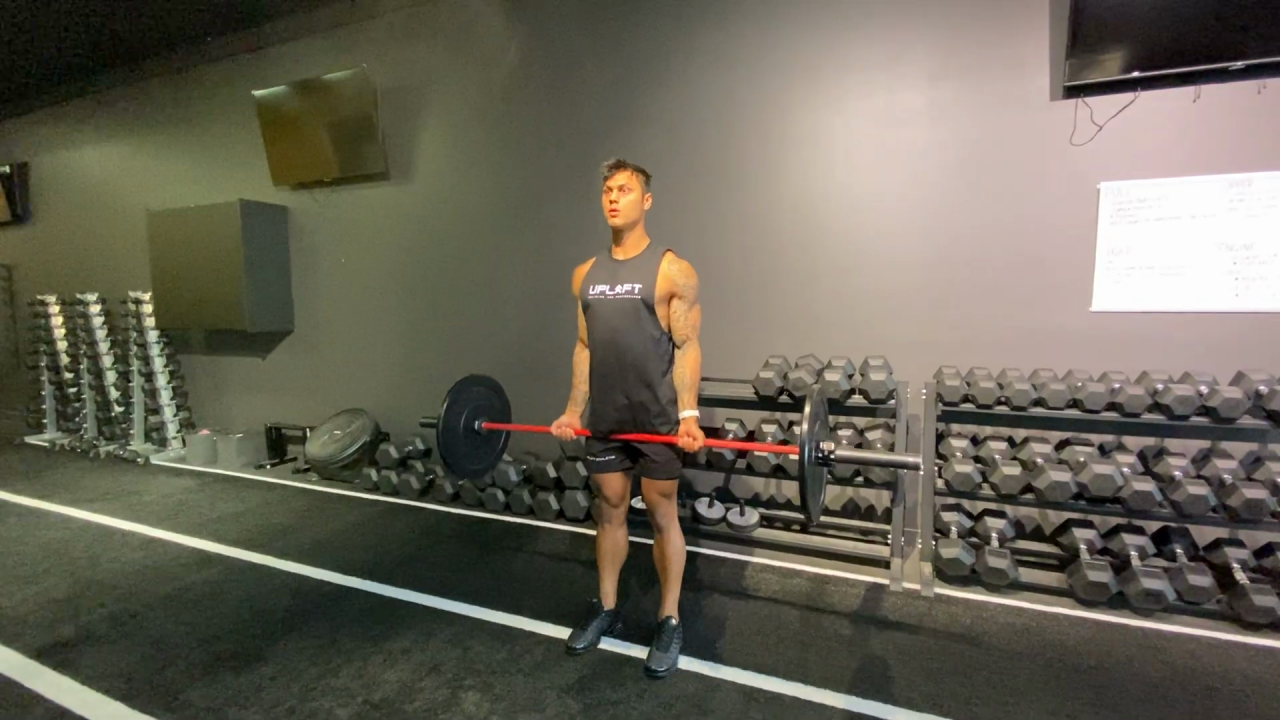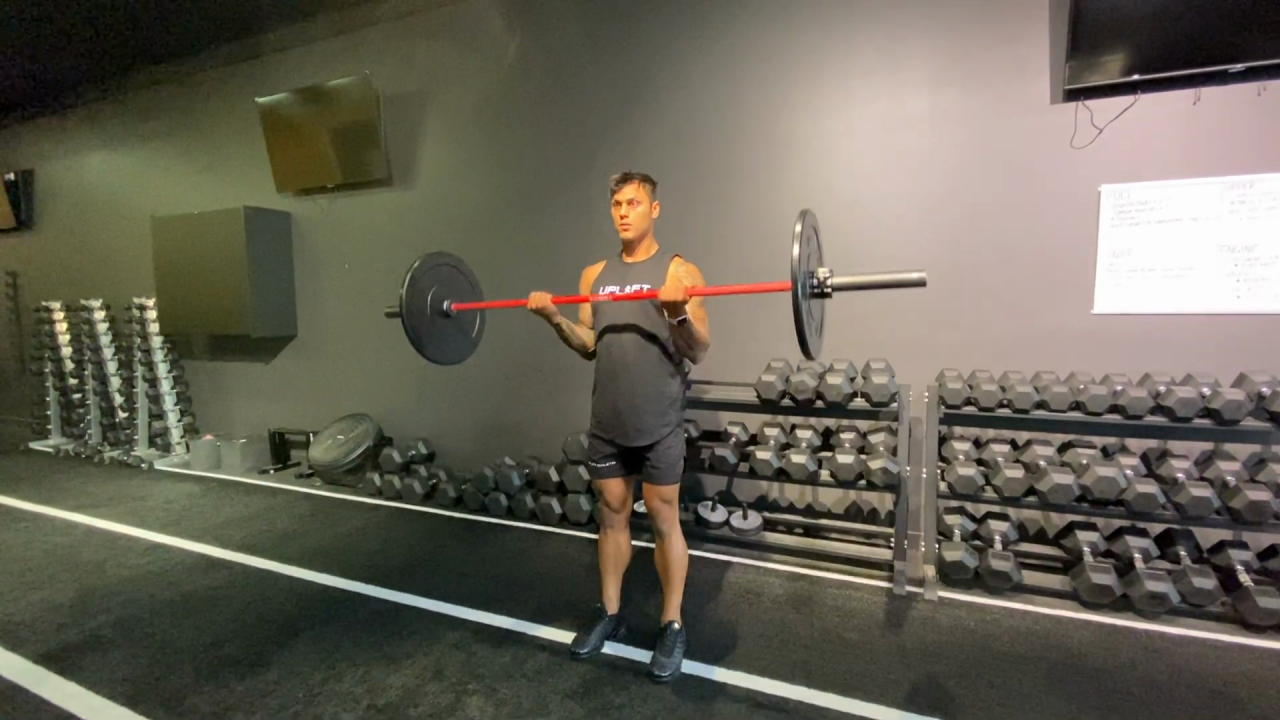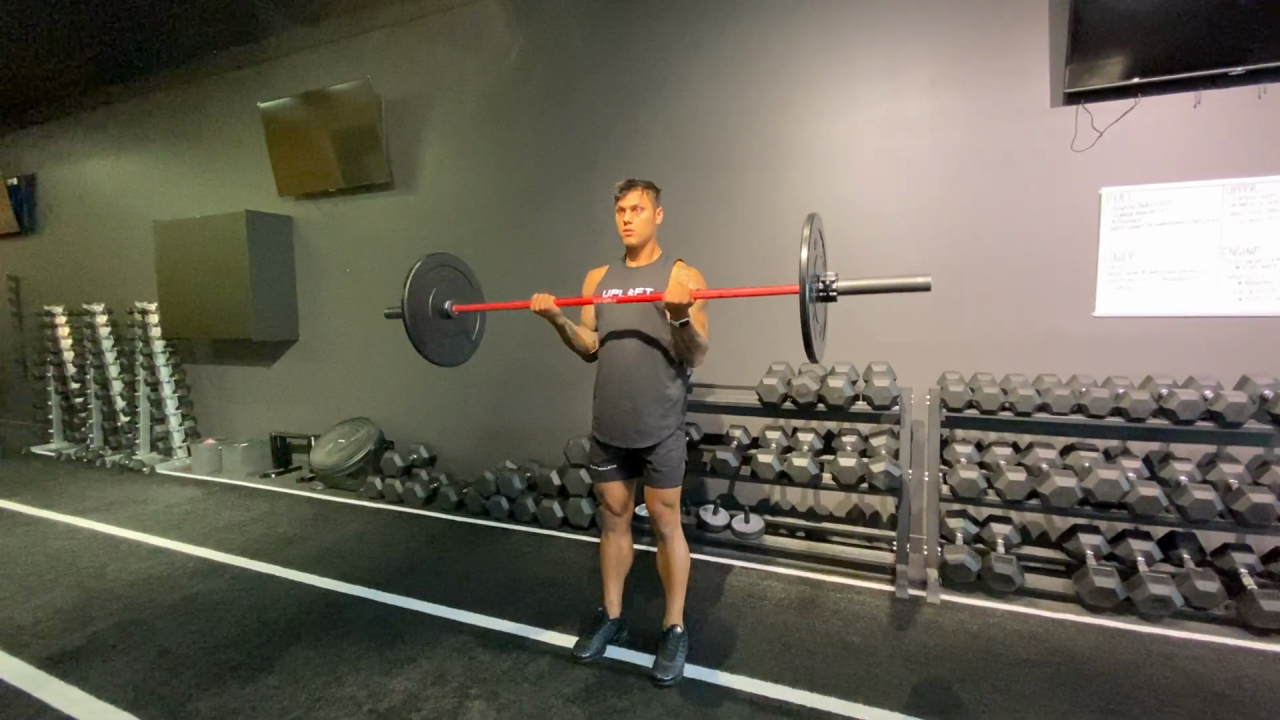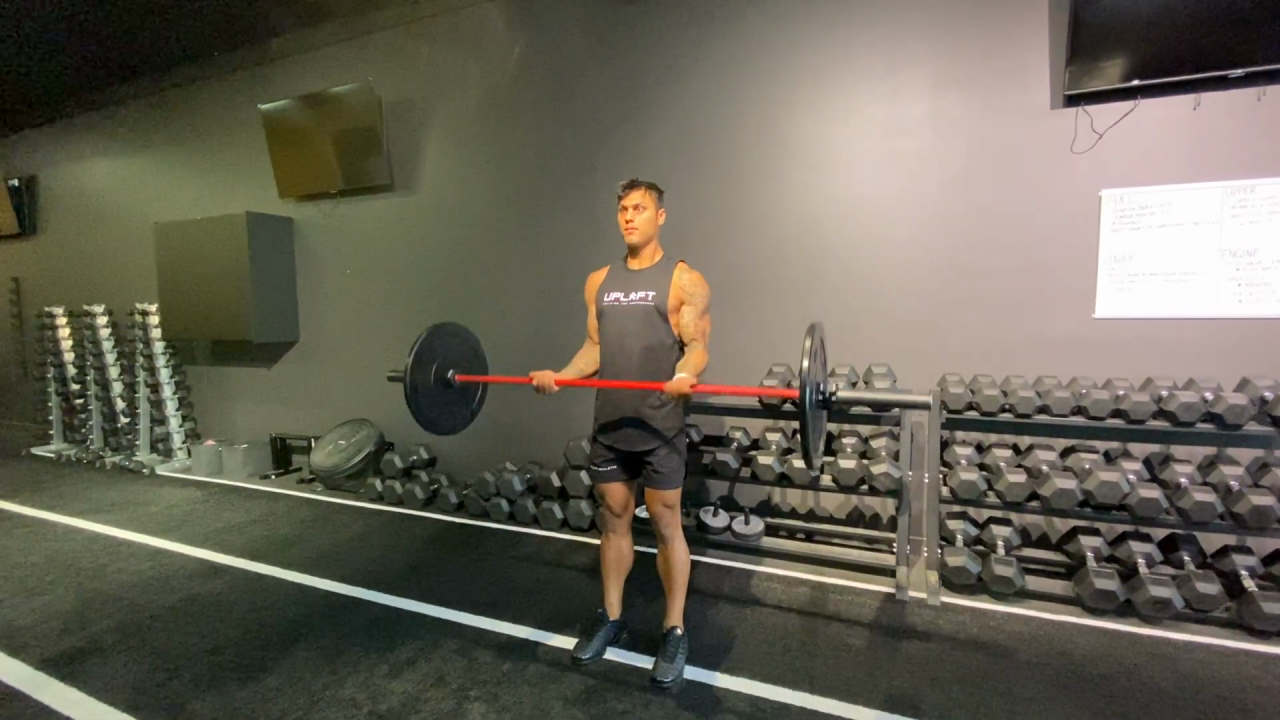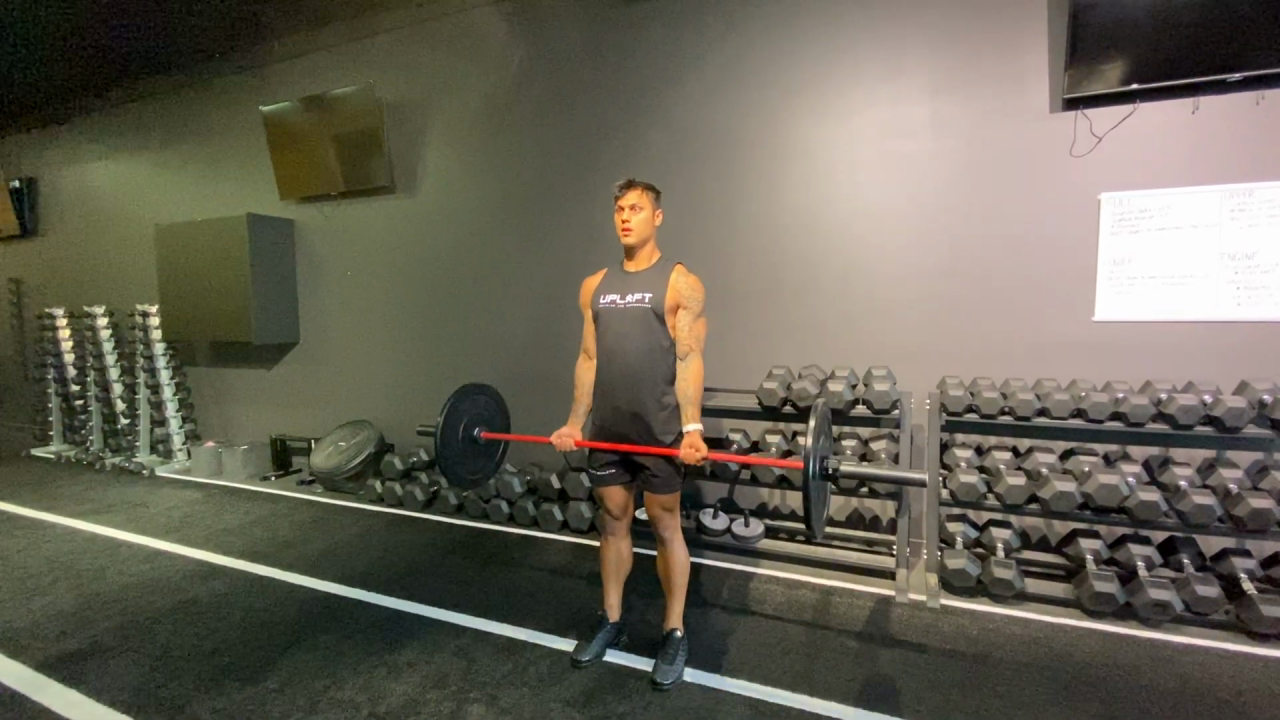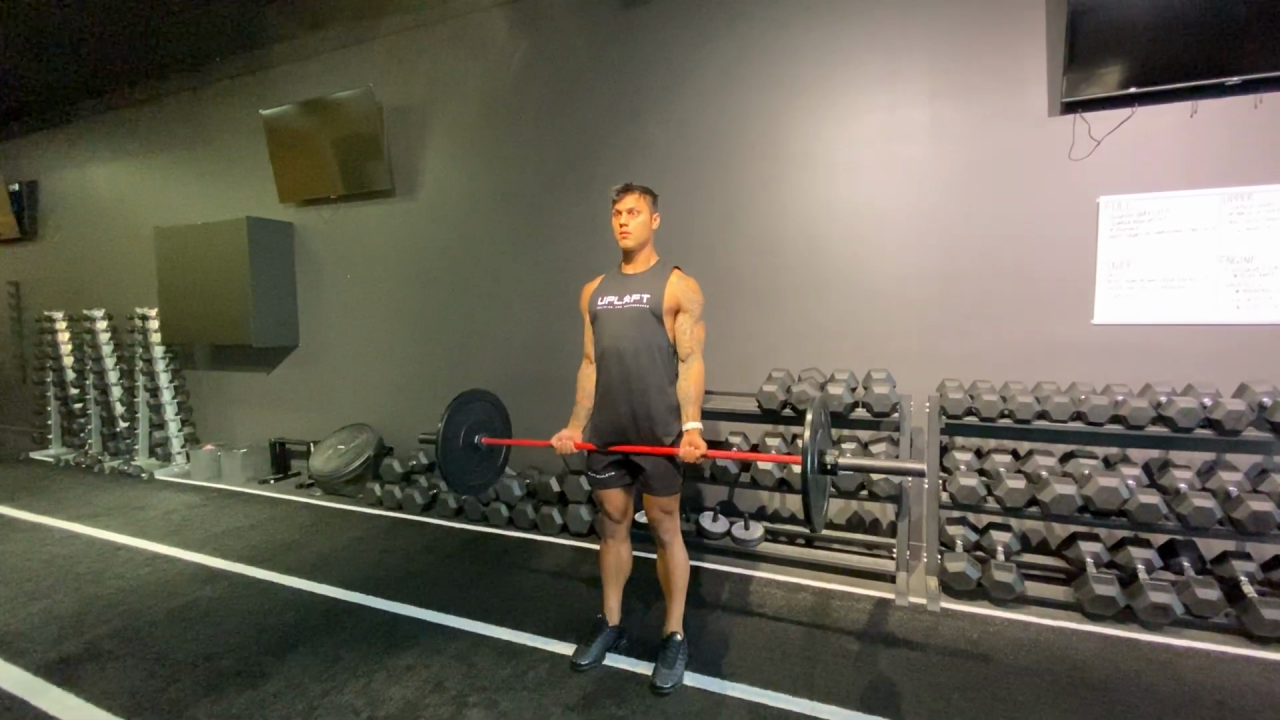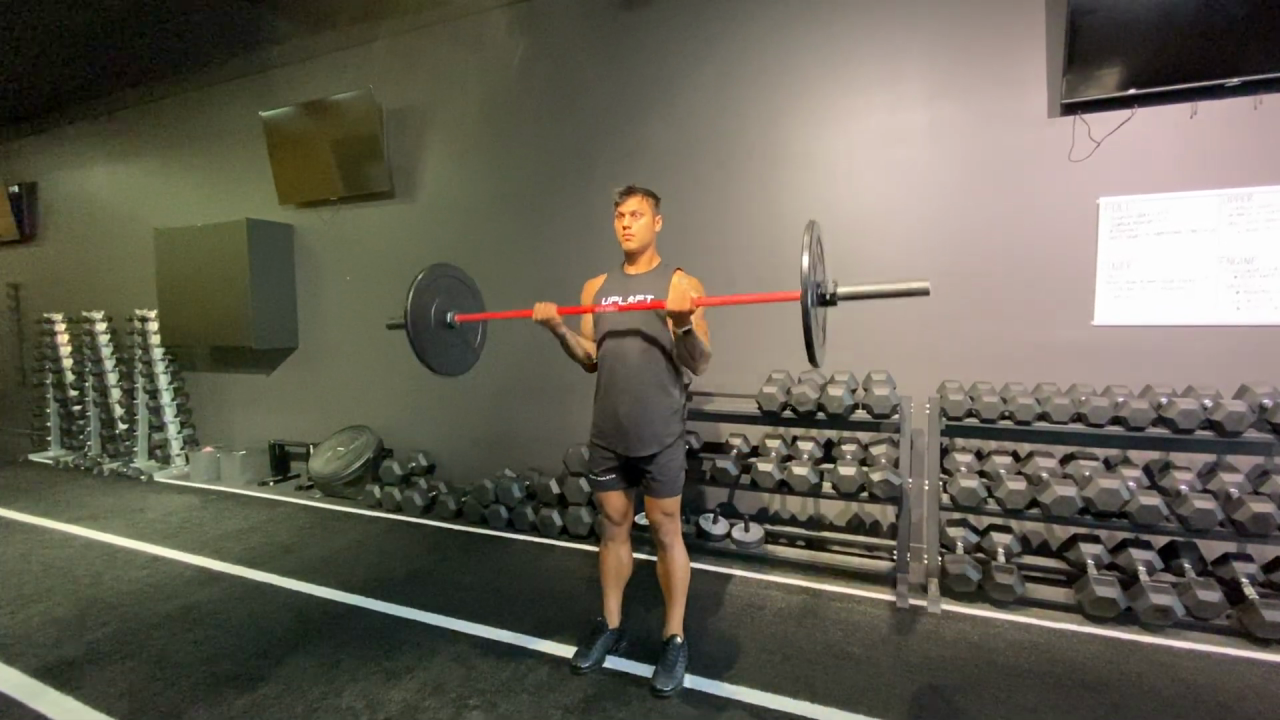
dt=0.7s
person 1, frame 1
left shoulder: (673, 271)
right shoulder: (586, 273)
left elbow: (687, 347)
right elbow: (585, 347)
left wrist: (688, 413)
right wrist: (573, 410)
left hip: (657, 419)
right hip: (605, 418)
left knee: (662, 518)
right knee: (609, 512)
left ankle: (669, 621)
right ankle: (606, 609)
person 1, frame 2
left shoulder: (679, 271)
right shoulder: (594, 274)
left elbow: (698, 351)
right elbow: (590, 346)
left wrist: (678, 312)
right wrist: (555, 319)
left hip: (658, 421)
right hip: (607, 420)
left knee: (664, 521)
right knee: (612, 515)
left ankle: (672, 625)
right ankle: (609, 612)
person 1, frame 3
left shoulder: (681, 275)
right shoulder: (597, 278)
left elbow: (696, 356)
right elbow: (591, 348)
left wrist: (681, 316)
right wrist: (558, 319)
left hip: (659, 425)
right hip: (608, 422)
left knee: (665, 523)
right knee: (613, 518)
left ankle: (674, 629)
right ankle: (611, 616)
person 1, frame 4
left shoulder: (685, 280)
right shoulder: (599, 281)
left elbow: (697, 346)
right elbow: (596, 346)
left wrist: (684, 376)
right wrist: (560, 376)
left hip: (660, 425)
right hip: (608, 424)
left knee: (666, 525)
right knee: (613, 520)
left ankle: (675, 631)
right ankle: (611, 618)
person 1, frame 5
left shoulder: (681, 283)
right shoulder: (594, 285)
left elbow: (689, 359)
right elbow: (589, 358)
left wrist: (691, 427)
right wrist: (575, 422)
left hip: (659, 431)
right hip: (607, 430)
left knee: (666, 527)
right knee: (613, 523)
left ankle: (674, 633)
right ankle: (611, 620)
person 1, frame 6
left shoulder: (679, 286)
right shoulder: (594, 290)
left elbow: (691, 360)
right elbow: (590, 363)
left wrist: (692, 427)
right wrist: (575, 425)
left hip: (659, 433)
right hip: (605, 433)
left knee: (665, 530)
right knee: (612, 526)
left ankle: (674, 637)
right ankle: (610, 623)
person 1, frame 7
left shoulder: (681, 283)
right shoulder: (596, 287)
left elbow: (699, 363)
right elbow: (592, 358)
left wrist: (685, 322)
right wrist: (559, 328)
left hip: (659, 434)
right hip: (607, 433)
left knee: (666, 533)
right knee: (613, 528)
left ankle: (675, 639)
right ankle: (610, 626)
